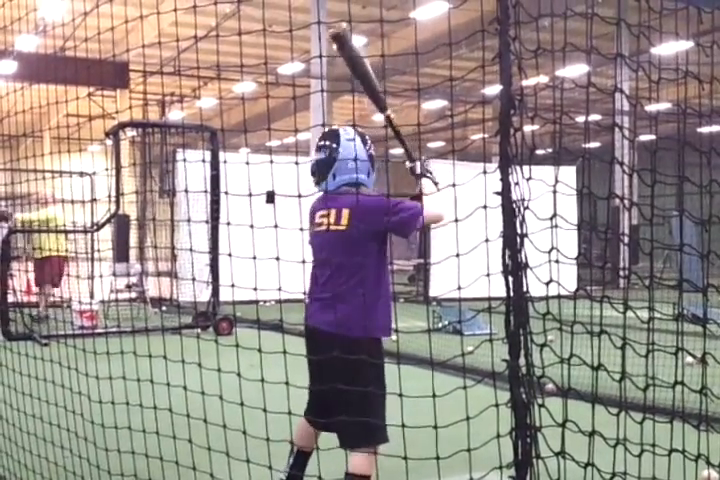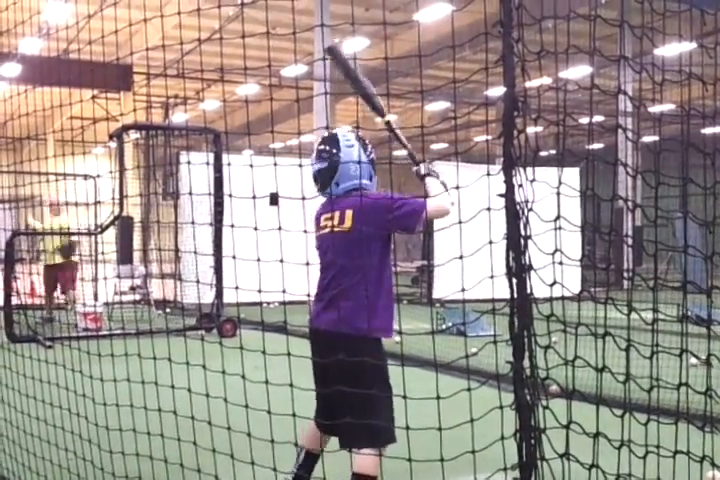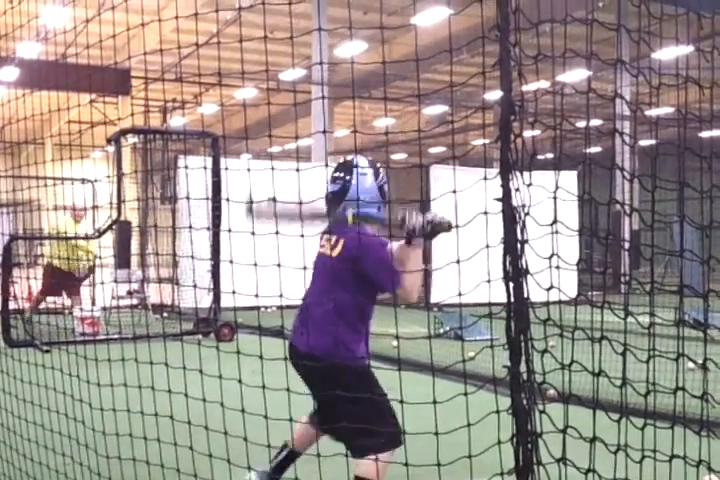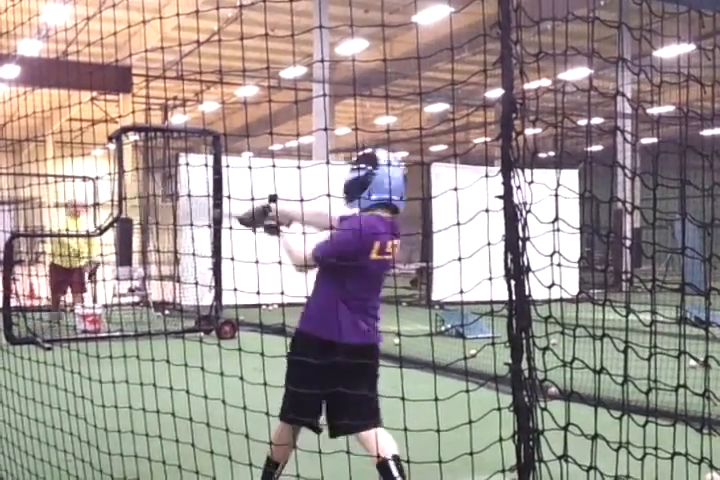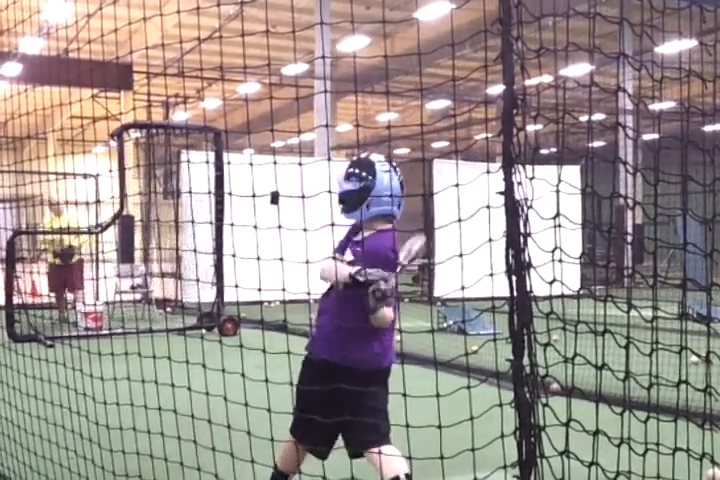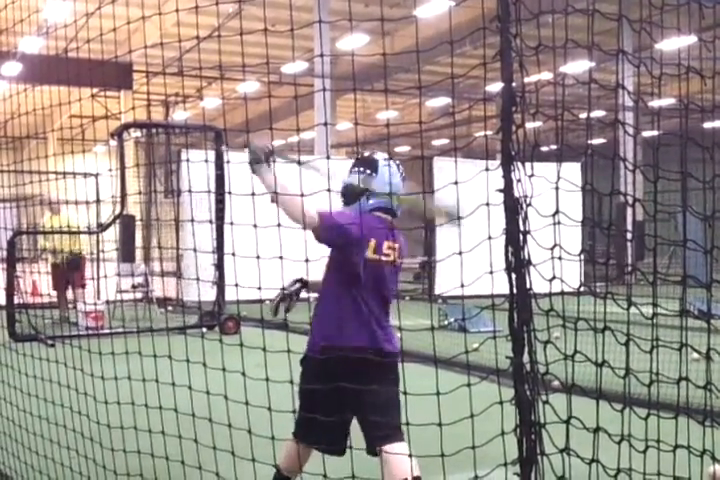
dt=0.4s
person 1, frame 1
left shoulder: (319, 208)
right shoulder: (369, 206)
right elbow: (434, 214)
left wrist: (410, 199)
left hip: (319, 327)
right hip: (355, 333)
left knee: (318, 411)
right knee: (365, 431)
person 1, frame 2
left shoulder: (324, 213)
right shoulder: (372, 205)
right elbow: (440, 207)
right wrist: (430, 178)
left hip: (324, 330)
right hip: (356, 335)
left knee: (327, 418)
right knee: (372, 434)
person 1, frame 3
left shoulder: (333, 231)
right shoulder: (369, 243)
left elbow: (388, 253)
right elbow: (409, 293)
left wrist: (419, 234)
right wrist: (416, 241)
left hip: (303, 346)
right hip: (337, 355)
left knee: (327, 415)
right knee: (379, 443)
person 1, frame 4
left shoulder: (360, 228)
right shoulder: (389, 226)
left elbow: (306, 261)
right elbow: (330, 221)
left wrist: (281, 231)
right wrist: (278, 211)
left hip: (322, 337)
right hip: (361, 342)
left knee: (291, 418)
right knee: (368, 426)
person 1, frame 5
left shoulder: (380, 248)
right shoulder: (358, 232)
left elbow: (385, 320)
right elbow: (327, 270)
left wrist: (376, 297)
right wrist: (350, 273)
left hip: (359, 361)
left knee: (303, 435)
right knee: (376, 442)
person 1, frame 6
left shoulder: (358, 227)
right shoulder: (395, 239)
left elbow: (308, 217)
left wrist: (264, 171)
right wrist: (306, 283)
left hip: (335, 350)
right hip: (380, 353)
left knee: (307, 434)
right knee: (389, 439)
person 2, frame 1
left shoulder: (55, 211)
right shoulder: (40, 217)
left elbow: (34, 217)
right elbow: (35, 237)
left wrist: (18, 217)
right wrist: (29, 249)
left hip: (55, 254)
right hip: (40, 255)
left knee: (48, 282)
right knee: (41, 284)
left ankle: (42, 311)
right ankle: (43, 313)
person 2, frame 2
left shoulder: (66, 219)
right shoulder: (47, 223)
right elbow: (37, 226)
left wrist: (71, 243)
right wrist: (31, 220)
left hip: (66, 261)
right hip: (50, 262)
left knee: (69, 289)
right knee: (48, 291)
right ankle: (49, 315)
person 2, frame 3
right shoulder: (64, 223)
left elbow: (91, 248)
right elbow: (73, 240)
left wrist: (87, 265)
right wrist: (91, 250)
left hip: (74, 268)
right hip: (56, 265)
left knee: (75, 295)
right knee: (44, 292)
left ankle: (79, 325)
right ankle: (30, 313)
person 2, frame 4
left shoulder: (87, 224)
right shoulder: (61, 220)
left elbow: (93, 243)
right elbow: (58, 236)
left wrist: (93, 260)
right wrist: (73, 245)
left hip: (77, 265)
right hip: (58, 263)
left knee: (78, 292)
right knee: (56, 292)
right ankle: (56, 314)
person 2, frame 5
left shoulder: (73, 218)
right shoulder: (47, 221)
left elbow: (82, 236)
right elbow: (43, 238)
left wrist: (73, 246)
right wrist: (56, 236)
left hip: (73, 260)
right hip: (55, 261)
left knee: (77, 288)
right knee: (58, 291)
right ankle: (63, 315)
person 2, frame 6
left shoulder: (70, 217)
right shoulder: (46, 221)
left elbow: (79, 235)
right elbow: (43, 239)
left wrist: (77, 252)
right wrist: (49, 247)
left hip: (73, 259)
right hip: (57, 261)
left knee: (77, 287)
right knee: (60, 290)
right ankle: (64, 315)
